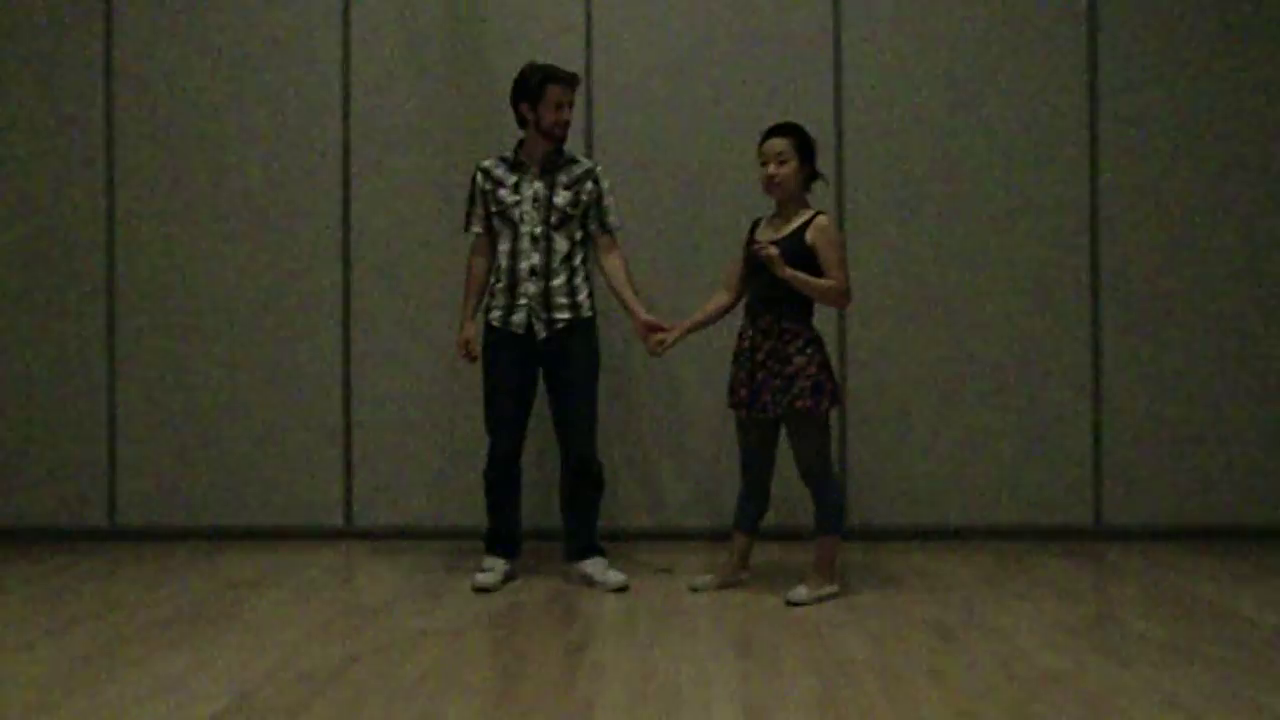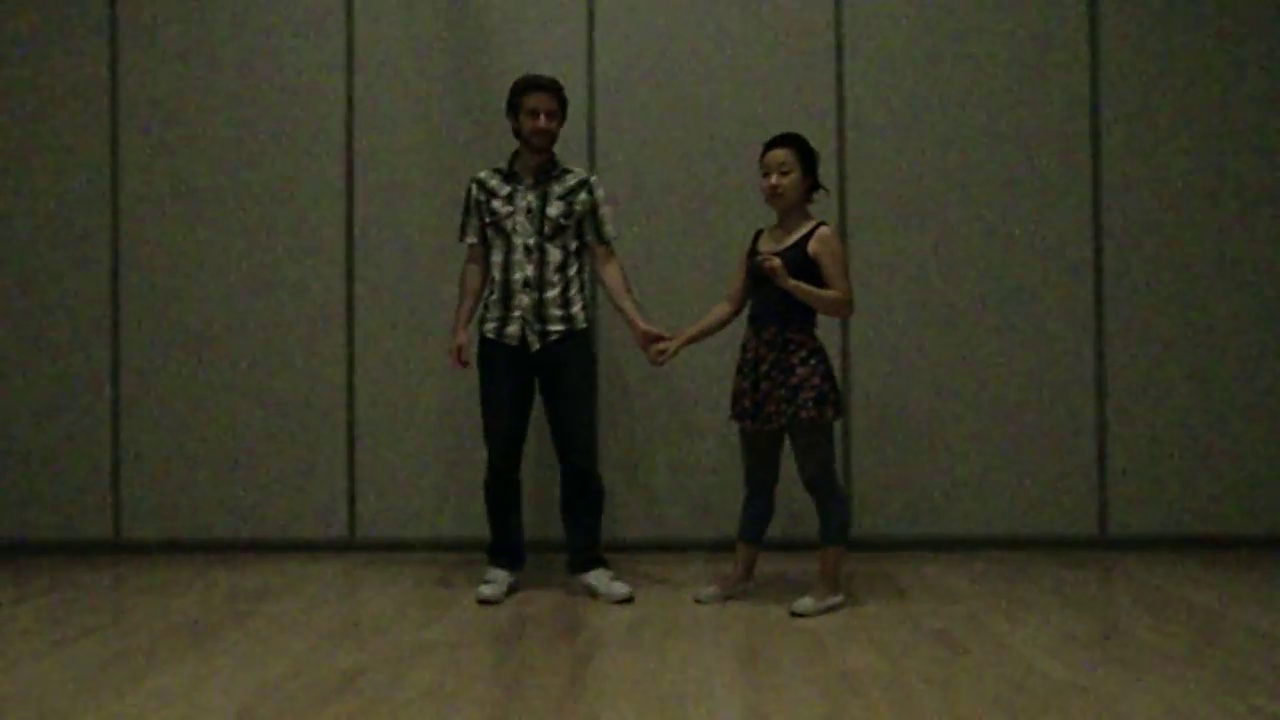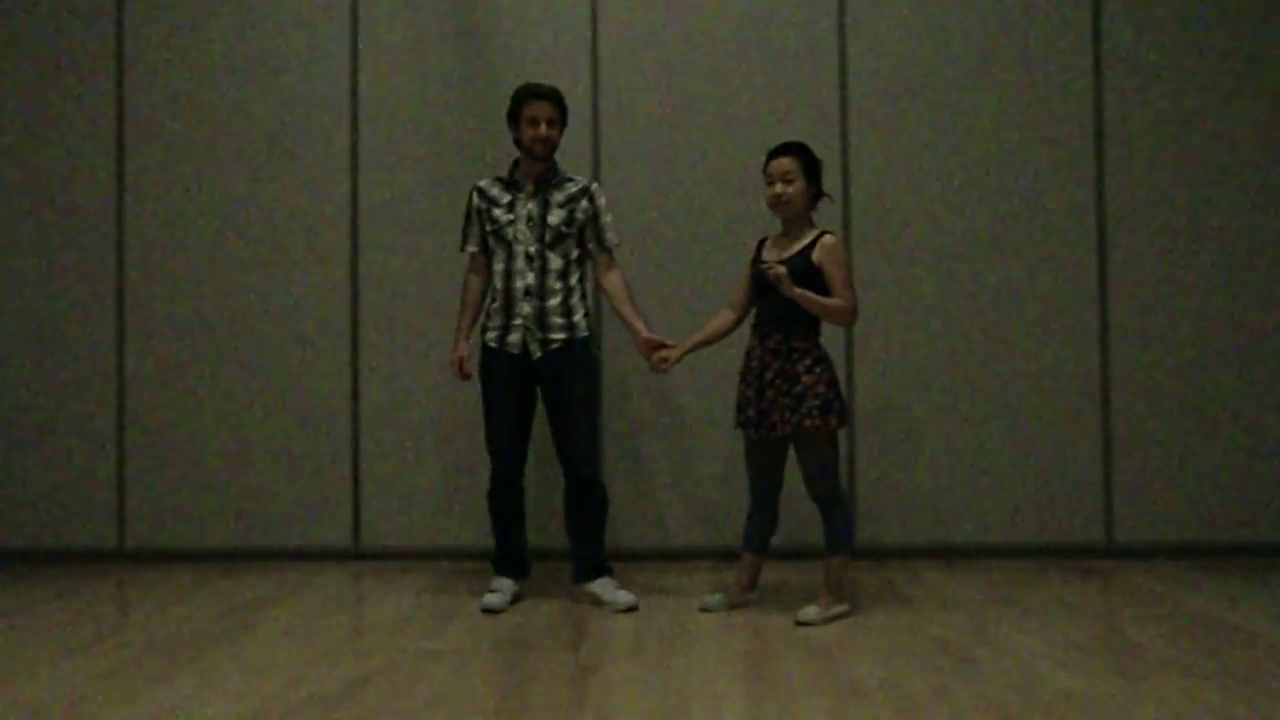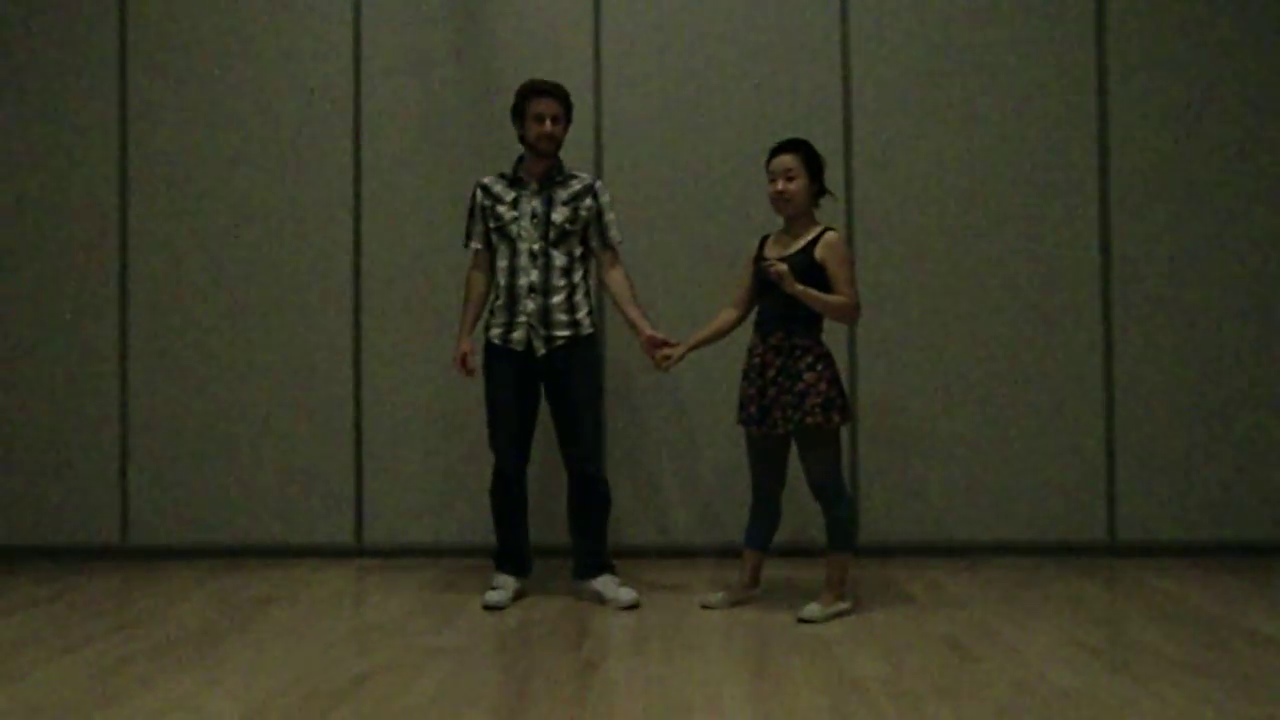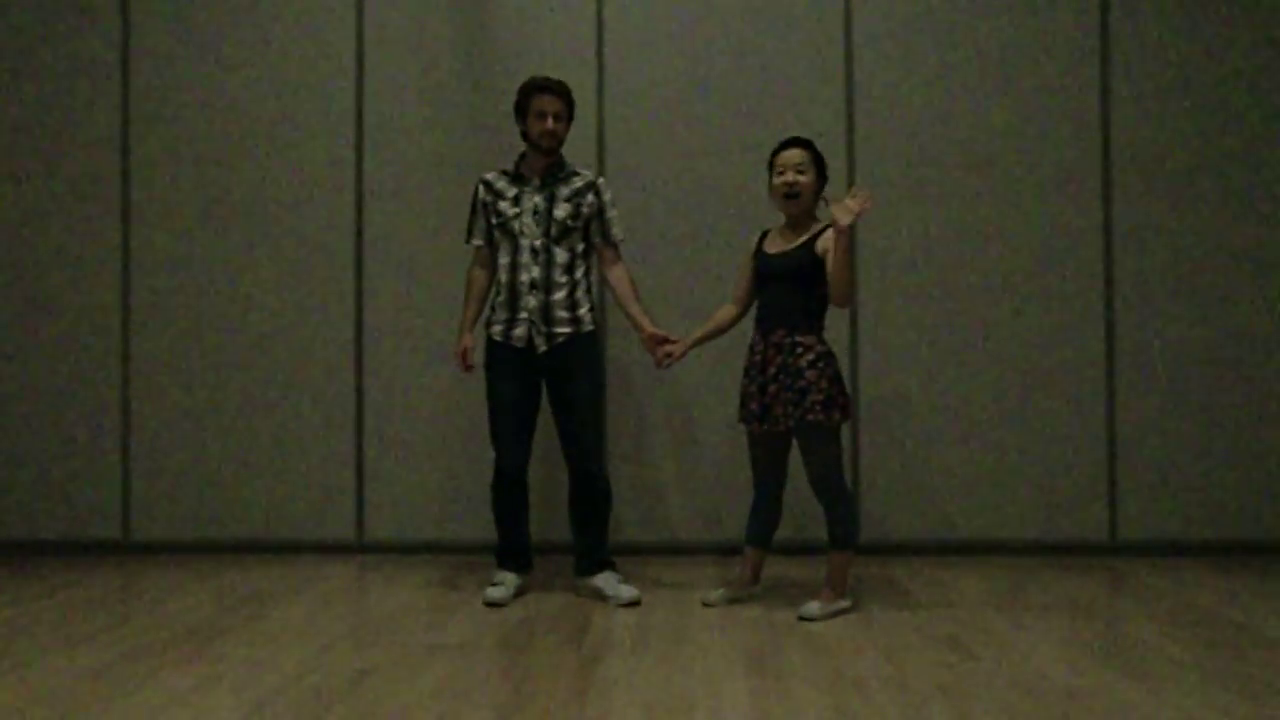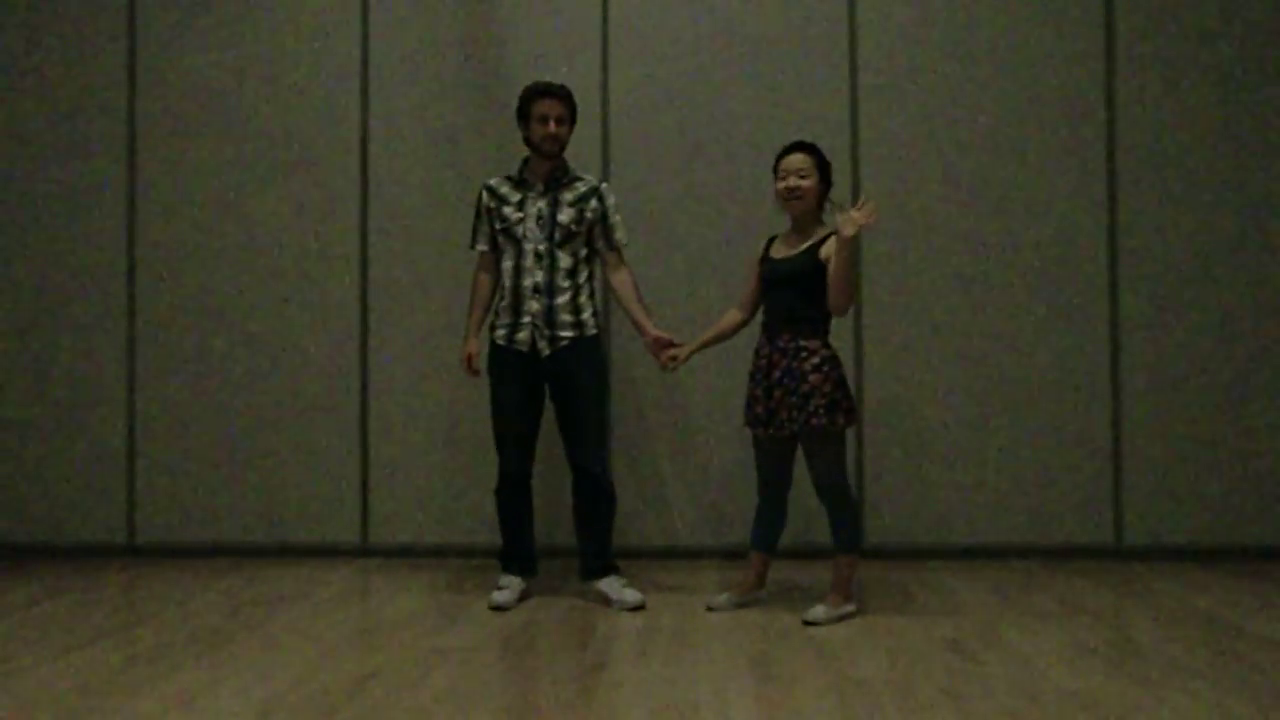
dt=0.5s
person 1, frame 1
left shoulder: (586, 176)
right shoulder: (490, 175)
left elbow: (607, 250)
right elbow: (481, 253)
left wrist: (637, 312)
right wrist: (467, 318)
left hip: (571, 327)
right hip: (507, 328)
left knee: (579, 446)
right knee: (503, 445)
left ankle: (585, 552)
right ankle: (500, 552)
person 1, frame 2
left shoulder: (582, 187)
right shoulder: (485, 186)
left elbow: (605, 260)
right elbow: (476, 263)
left wrist: (637, 322)
right wrist: (461, 326)
left hip: (566, 338)
right hip: (502, 340)
left knee: (579, 456)
right knee: (501, 458)
left ankle: (589, 564)
right ankle: (503, 564)
person 1, frame 3
left shoulder: (583, 194)
right shoulder: (485, 195)
left elbow: (606, 267)
right elbow: (477, 272)
left wrist: (639, 330)
right wrist: (461, 337)
left hip: (568, 345)
right hip: (504, 348)
left knee: (582, 465)
right knee: (505, 467)
left ankle: (594, 572)
right ankle: (508, 572)
person 1, frame 4
left shoulder: (588, 191)
right shoulder: (489, 191)
left elbow: (610, 265)
right elbow: (481, 268)
left wrist: (643, 328)
right wrist: (465, 333)
left hip: (573, 343)
right hip: (507, 345)
left knee: (586, 463)
right knee: (508, 464)
left ankle: (595, 570)
right ankle: (510, 570)
person 1, frame 5
left shoulder: (590, 188)
right shoulder: (491, 188)
left elbow: (611, 262)
right elbow: (482, 264)
left wrist: (643, 325)
right wrist: (466, 329)
left hip: (574, 340)
right hip: (508, 341)
left knee: (587, 459)
right knee: (509, 461)
left ankle: (596, 567)
right ankle: (511, 567)
person 1, frame 6
left shoulder: (593, 194)
right shoulder: (495, 193)
left elbow: (615, 267)
right elbow: (486, 269)
left wrist: (647, 328)
right wrist: (471, 334)
left hip: (577, 344)
right hip: (512, 345)
left knee: (590, 463)
right knee: (513, 464)
left ankle: (601, 570)
right ankle: (515, 570)
person 2, frame 1
left shoulder: (819, 227)
right shoulder: (756, 229)
left elbow: (840, 294)
right elbow: (729, 294)
left wrist: (785, 271)
right wrist: (679, 331)
left hip: (798, 353)
right hip: (753, 351)
left knee: (814, 467)
right knee: (753, 468)
left ankle: (825, 574)
right ankle: (736, 563)
person 2, frame 2
left shoulder: (821, 238)
right shoulder: (758, 240)
left elbow: (843, 304)
right elbow: (730, 305)
left wrist: (788, 281)
right wrist: (679, 341)
left hip: (801, 364)
right hip: (757, 363)
left knee: (818, 477)
right knee: (757, 480)
left ankle: (830, 585)
right ankle: (740, 574)
person 2, frame 3
left shoulder: (825, 246)
right shoulder: (762, 248)
left elbow: (847, 312)
right elbow: (734, 313)
left wrist: (793, 289)
right wrist: (681, 349)
left hip: (805, 371)
right hip: (761, 370)
left knee: (824, 485)
right knee: (762, 487)
left ankle: (834, 593)
right ankle: (744, 583)
person 2, frame 4
left shoulder: (827, 243)
right shoulder: (764, 246)
left elbow: (849, 310)
right elbow: (736, 310)
left wrist: (794, 286)
right wrist: (685, 347)
left hip: (808, 368)
right hip: (762, 366)
left knee: (825, 482)
right knee: (764, 485)
left ankle: (837, 591)
right ankle: (747, 581)
person 2, frame 5
left shoulder: (825, 239)
right shoulder: (763, 242)
left elbow: (842, 297)
right elbow: (736, 306)
left wrist: (842, 234)
right wrist: (686, 344)
left hip: (808, 363)
right hip: (763, 363)
left knee: (826, 480)
right knee: (765, 481)
left ankle: (837, 588)
right ankle: (747, 578)
person 2, frame 6
left shoulder: (831, 244)
right shoulder: (771, 247)
left elbow: (839, 304)
right elbow: (742, 309)
left wrist: (844, 240)
right wrist: (691, 347)
left hip: (813, 368)
right hip: (769, 367)
left knee: (830, 483)
right knee: (770, 486)
left ankle: (843, 593)
right ankle: (753, 582)
